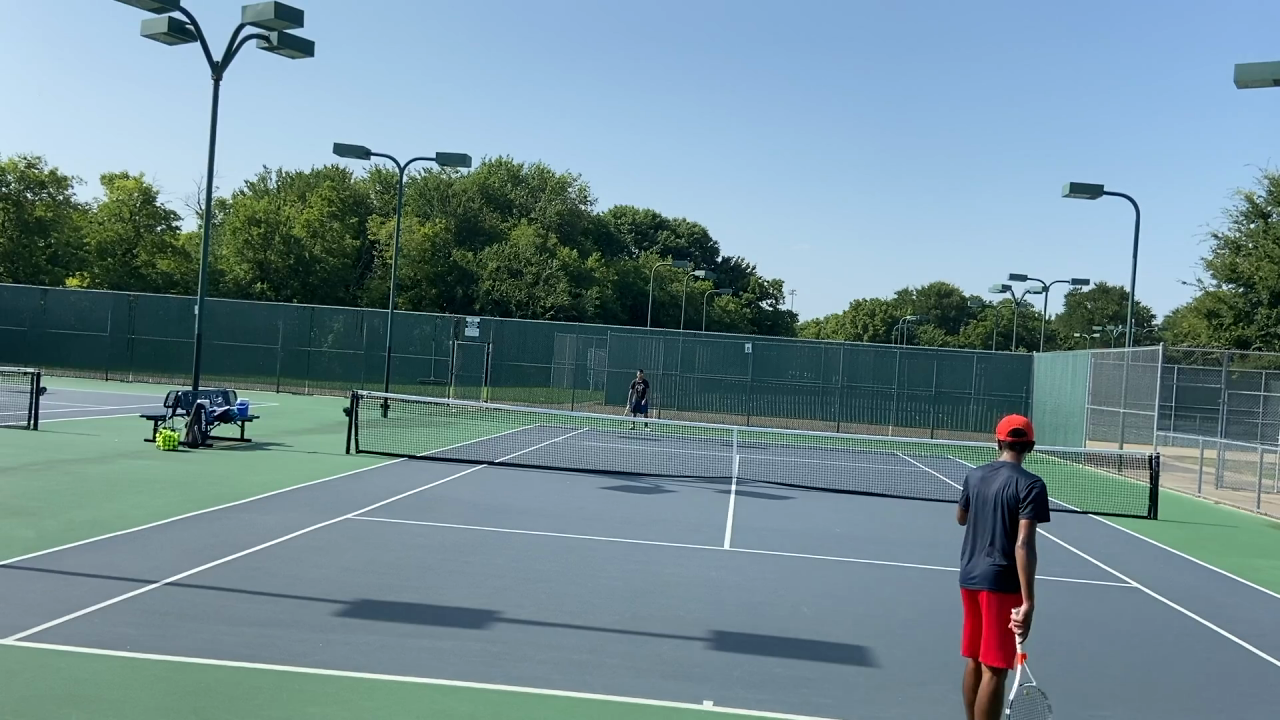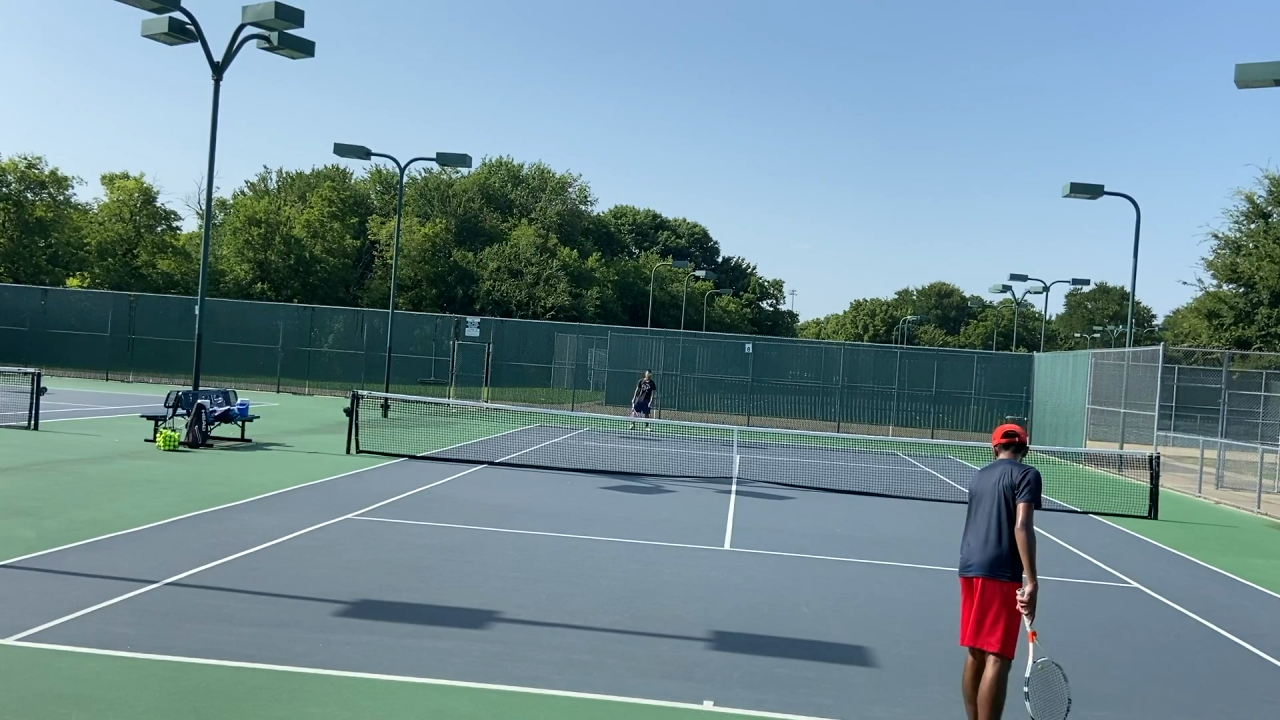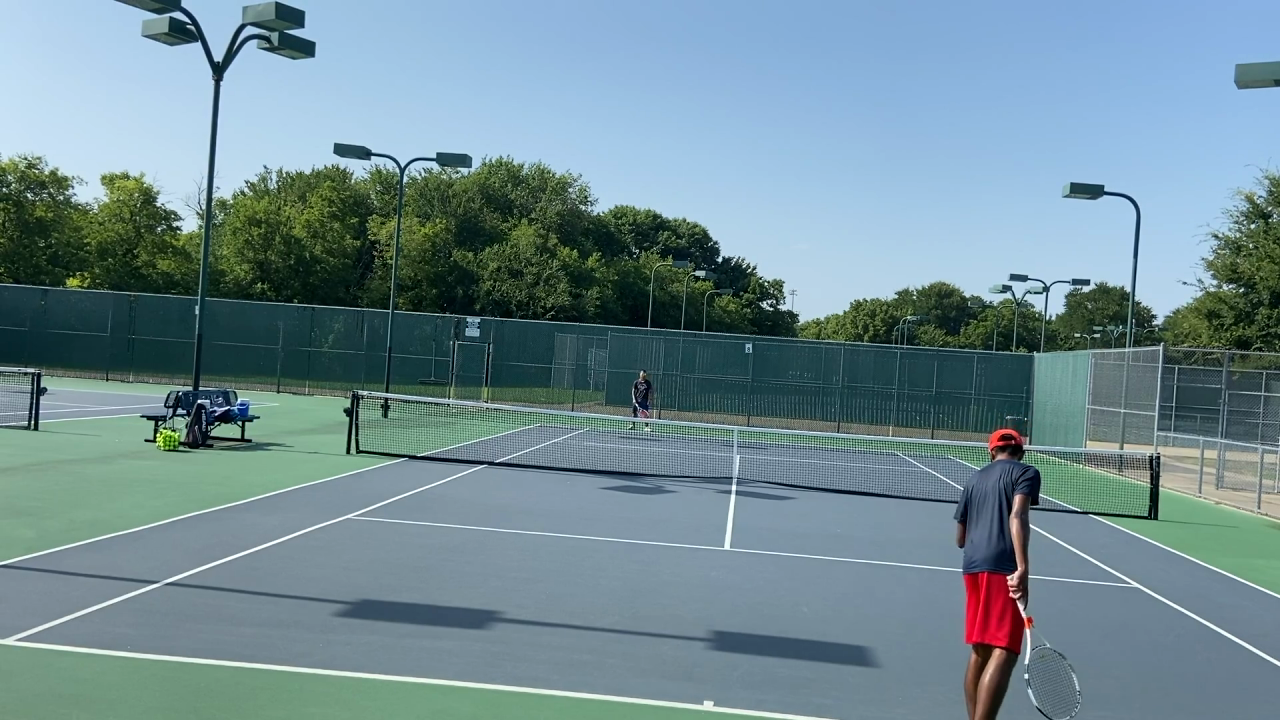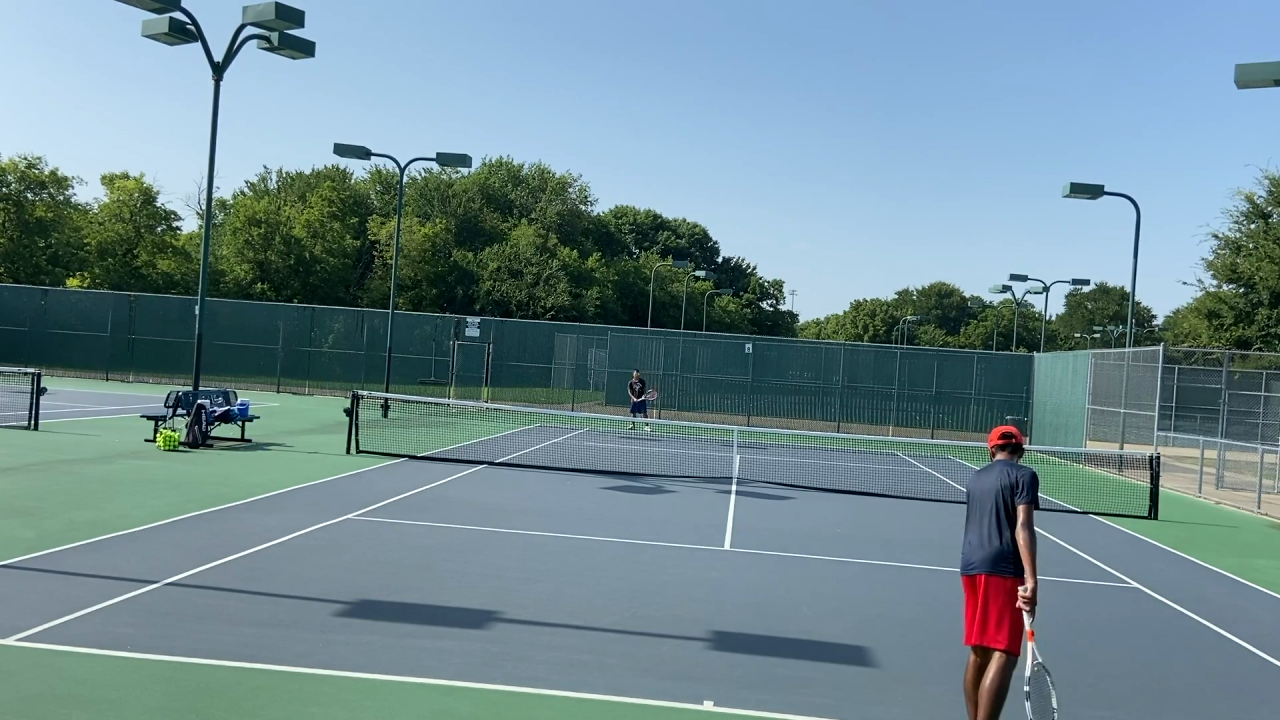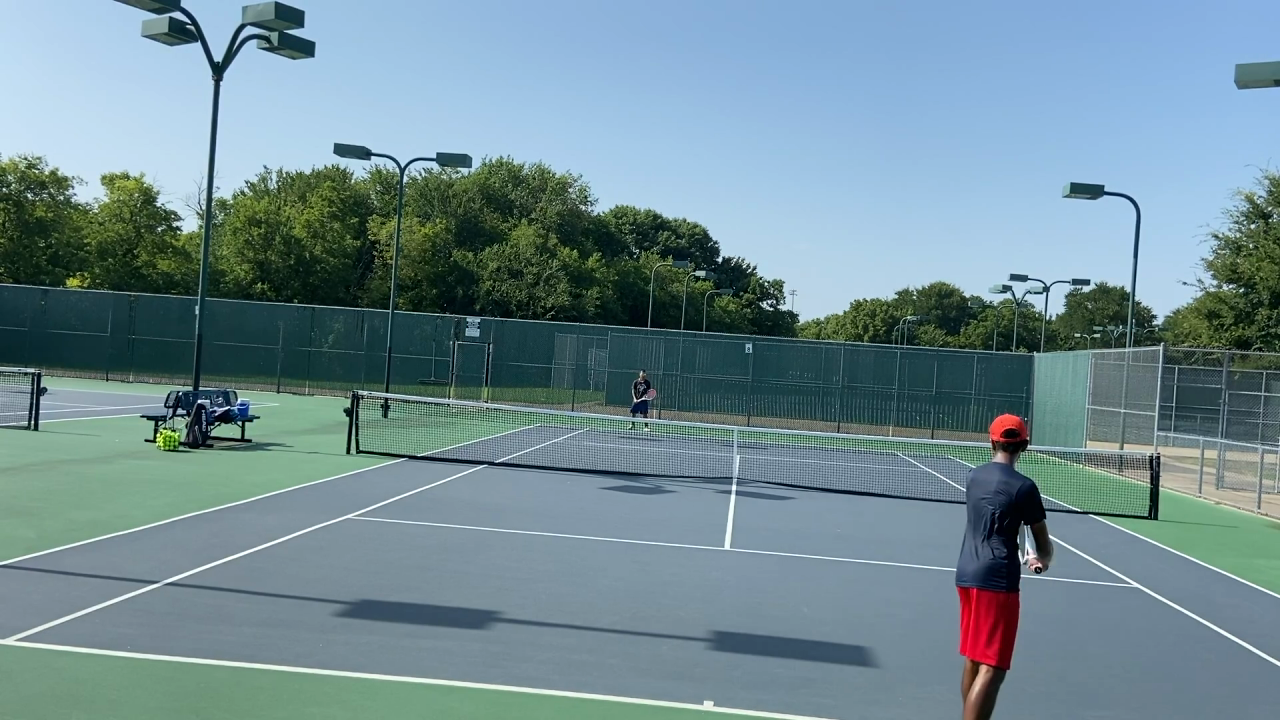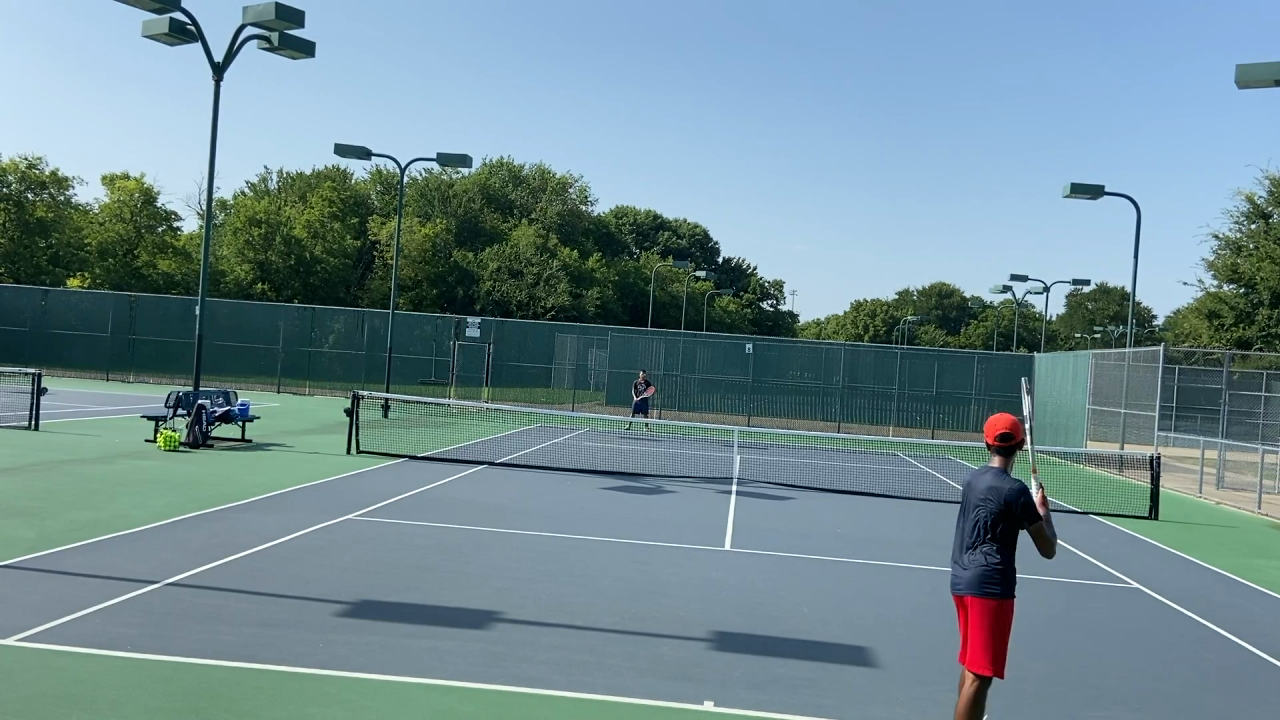
dt=0.4s
person 1, frame 1
left shoulder: (974, 476)
right shoulder: (1031, 485)
right elbow: (1024, 545)
right wrist: (1028, 602)
left hip: (969, 578)
right hip: (1001, 584)
left knee: (975, 660)
right knee: (994, 670)
person 1, frame 2
left shoulder: (978, 477)
right shoulder: (1027, 474)
right elbow: (1022, 527)
right wrist: (1031, 582)
left hip: (969, 567)
right hip: (1001, 572)
left knee: (976, 654)
right knee: (997, 659)
person 1, frame 3
left shoulder: (975, 479)
right shoulder: (1026, 472)
right elbow: (1017, 516)
right wrist: (1022, 567)
left hip: (973, 566)
right hip: (1002, 567)
left knee: (980, 651)
right knee: (1004, 653)
person 1, frame 4
left shoulder: (976, 478)
right shoulder: (1024, 475)
right elbow: (1023, 527)
right wrist: (1031, 580)
left hip: (971, 566)
right hip: (1001, 570)
left knee: (979, 653)
right knee: (1002, 656)
person 1, frame 5
left shoulder: (974, 476)
right shoulder: (1023, 486)
right elbow: (1043, 545)
right wrist: (1043, 560)
left hip: (967, 575)
right hip: (997, 580)
left knee: (974, 660)
right knee: (991, 669)
person 1, frame 6
left shoulder: (973, 478)
right shoulder: (1015, 490)
right elbow: (1048, 550)
right wrist: (1044, 511)
left hip: (963, 581)
right hip: (991, 587)
left knee: (971, 668)
right knee: (979, 675)
